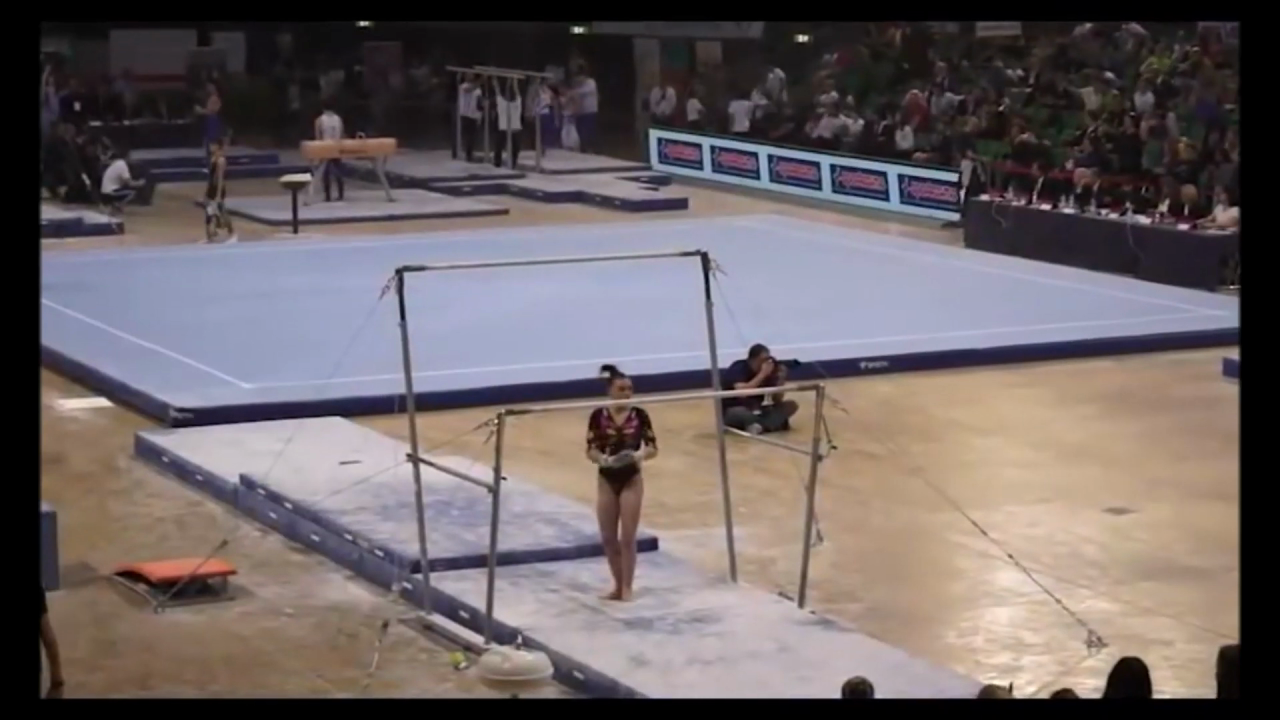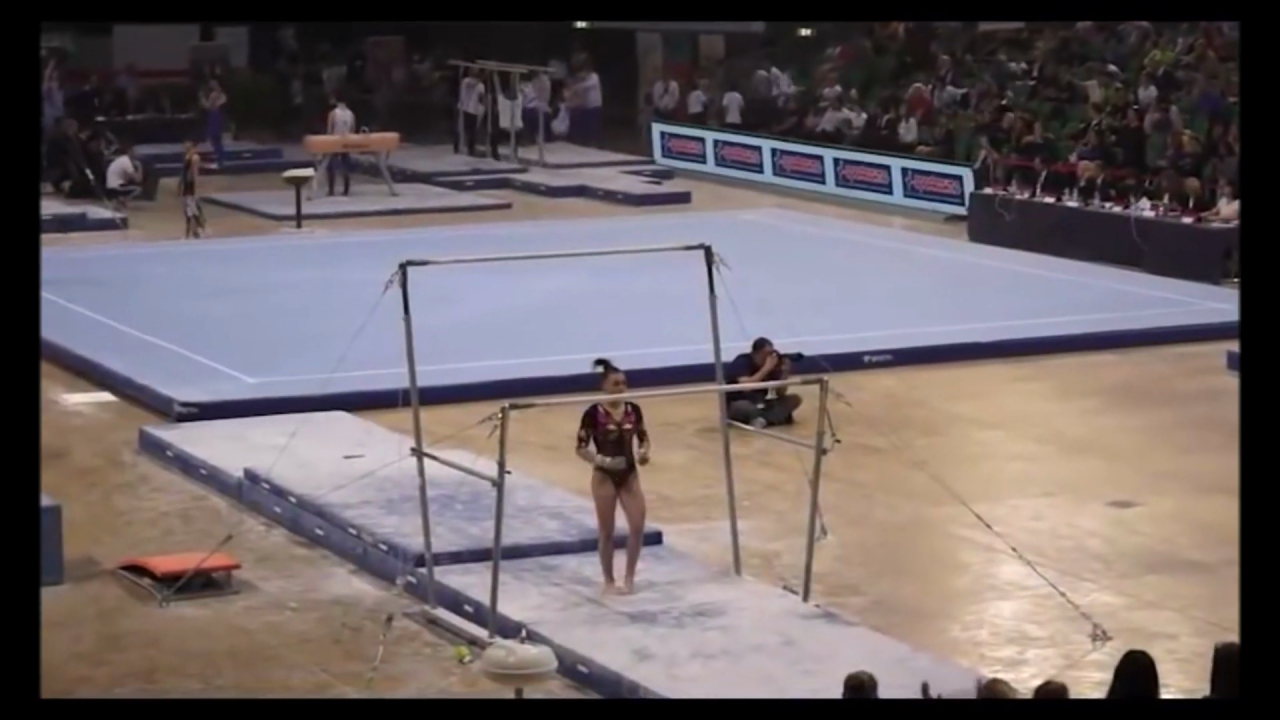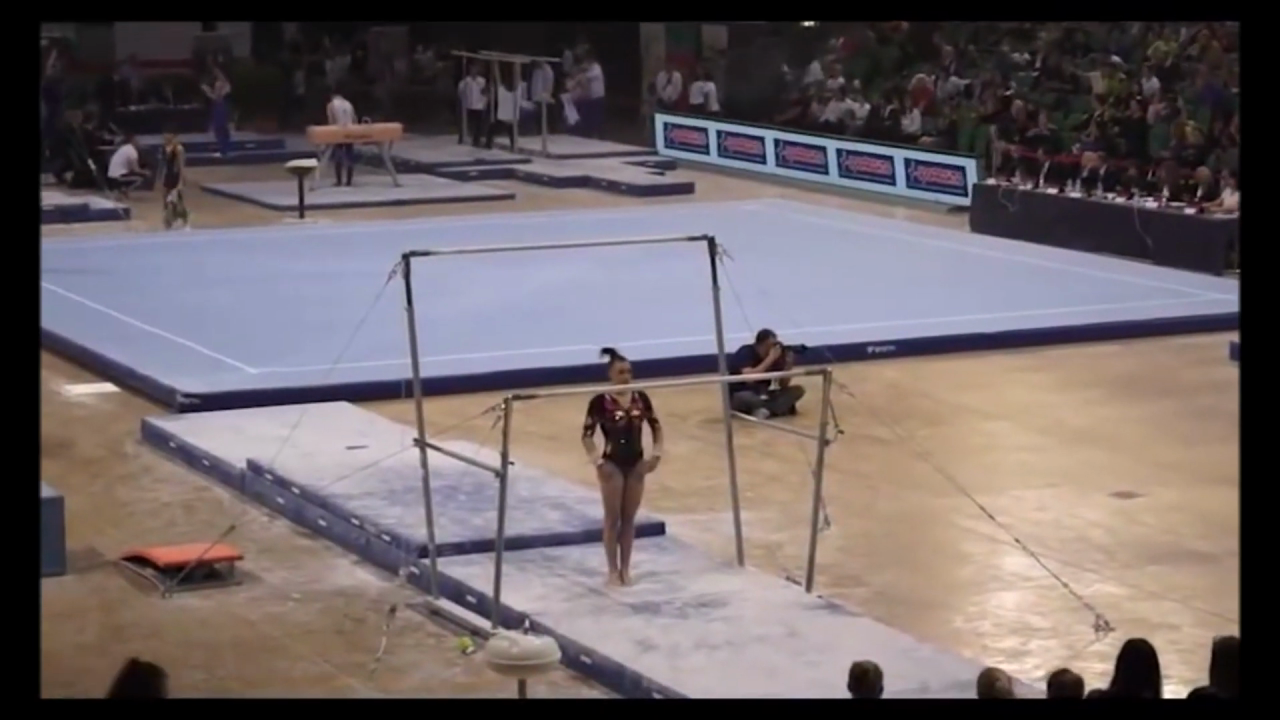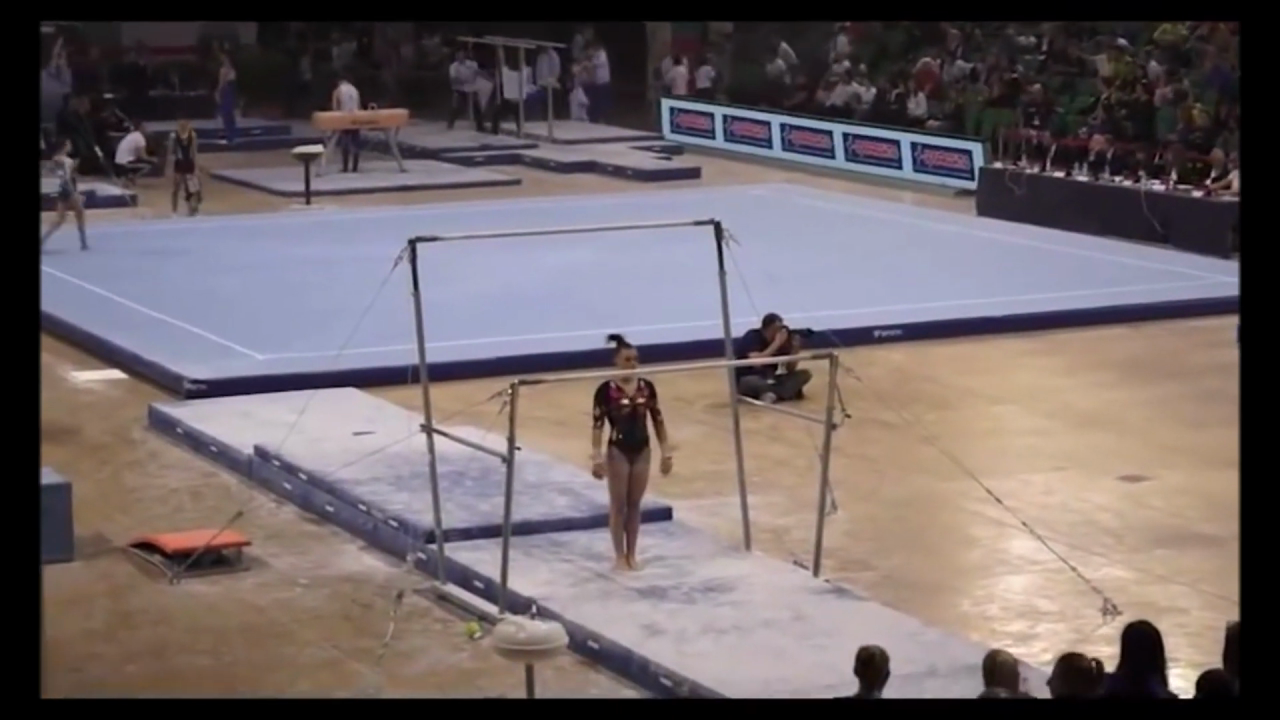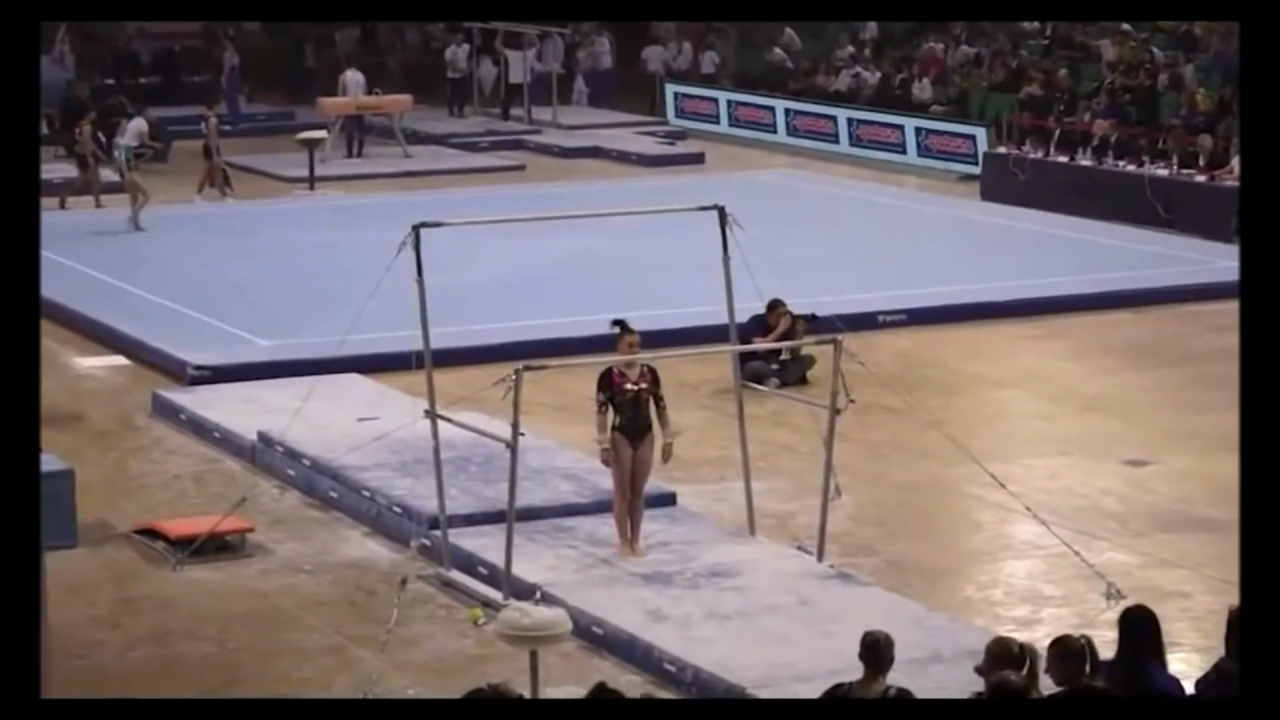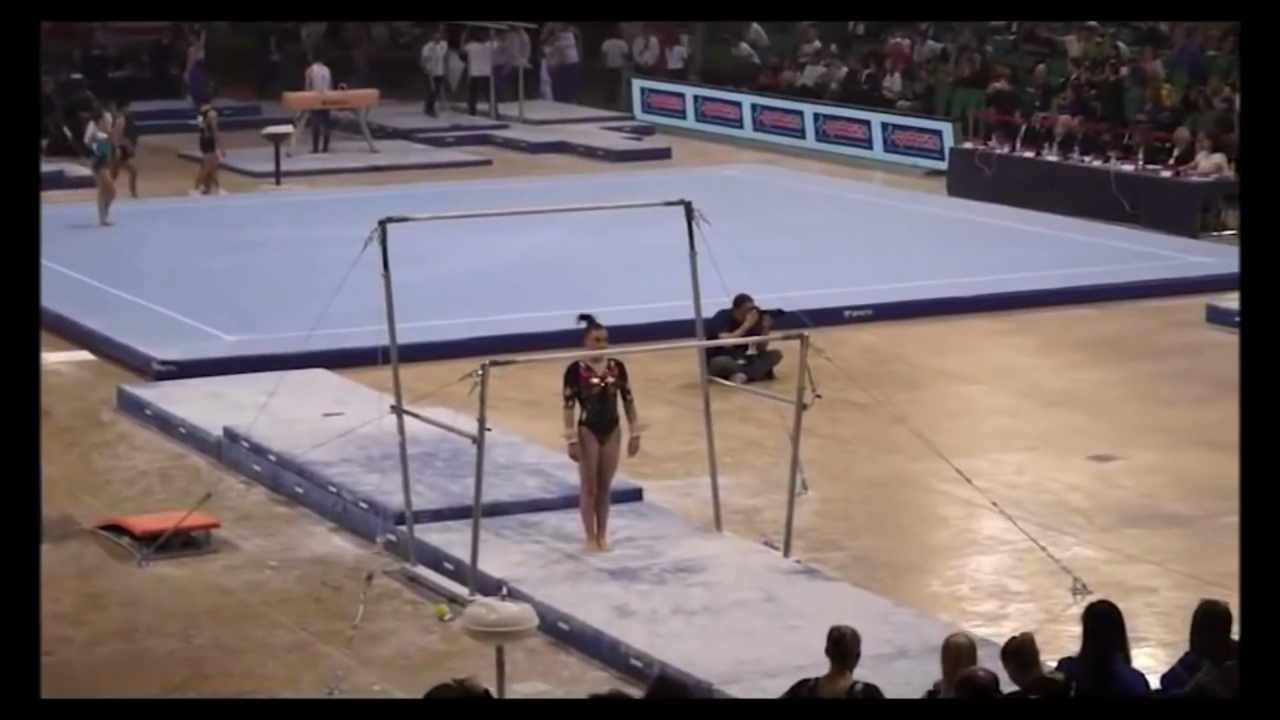
dt=0.7s
person 1, frame 1
left shoulder: (639, 415)
right shoulder: (598, 416)
left elbow: (653, 448)
right elbow: (591, 451)
left wrist: (637, 455)
right wrist: (604, 460)
left hip: (632, 480)
right hip: (607, 481)
left knee: (628, 538)
right knee: (608, 538)
left ankle: (627, 587)
right ankle: (618, 585)
person 1, frame 2
left shoulder: (633, 410)
right shoulder: (593, 413)
left elbow: (644, 439)
right elbow: (581, 449)
left wrist: (644, 453)
right wrist: (604, 461)
left hip: (630, 475)
right hip: (604, 477)
left knee: (638, 526)
right knee: (607, 532)
left ankle: (630, 574)
right ankle: (609, 581)
person 1, frame 3
left shoulder: (641, 398)
right shoulder: (600, 401)
left elbow: (656, 428)
right elbow: (587, 435)
left wrist: (656, 453)
right wrist: (597, 461)
left hip: (637, 465)
right hip: (612, 465)
left knee: (628, 519)
right knee: (612, 519)
left ankle: (625, 568)
right ankle: (613, 570)
person 1, frame 4
left shoulder: (647, 387)
right shoulder: (606, 390)
left elbow: (658, 420)
right elbow: (598, 426)
left wrist: (666, 453)
right wrist: (597, 458)
left hip: (642, 451)
right hip: (618, 452)
left knee: (635, 506)
right knee: (618, 506)
left ankle: (632, 554)
right ankle: (619, 556)
person 1, frame 5
left shoulder: (650, 373)
right shoulder: (609, 376)
left elbow: (661, 407)
right elbow: (602, 412)
left wrist: (668, 438)
right wrist: (604, 444)
left hip: (645, 437)
right hip: (621, 438)
left knee: (638, 492)
right knee: (622, 492)
left ankle: (636, 540)
right ankle: (624, 542)
person 1, frame 6
left shoulder: (617, 367)
right shoulder: (575, 370)
left elbow: (628, 400)
right elbow: (568, 406)
left wrist: (635, 432)
right wrist: (571, 439)
left hip: (612, 431)
right hip: (588, 432)
left knee: (605, 487)
right knee: (589, 488)
left ankle: (602, 535)
right ankle: (590, 537)
